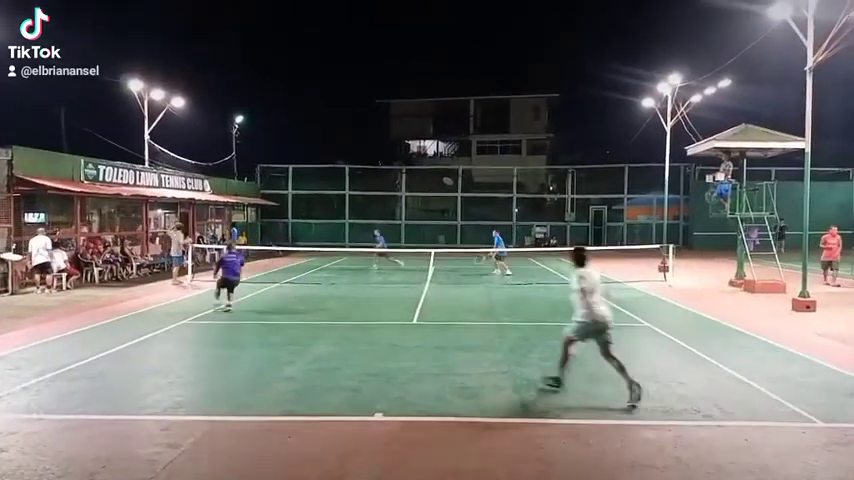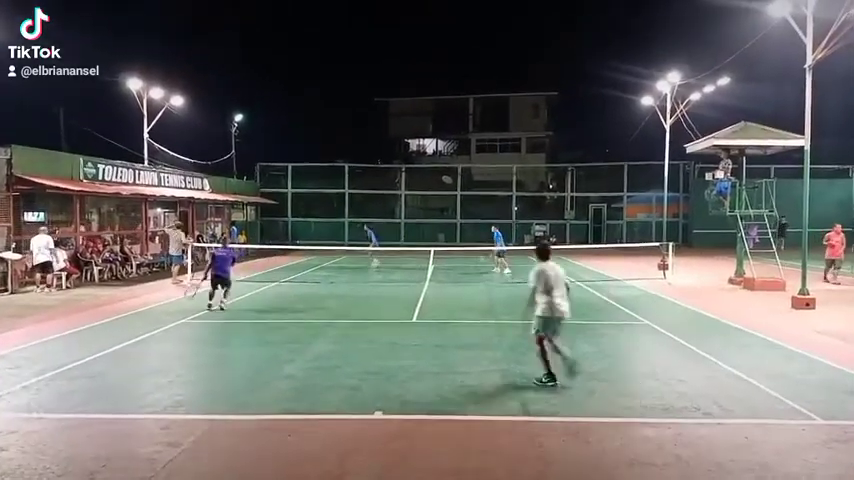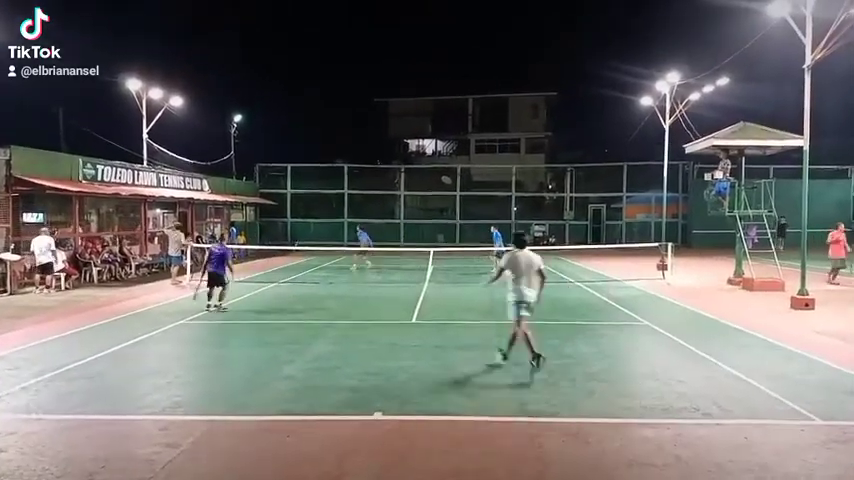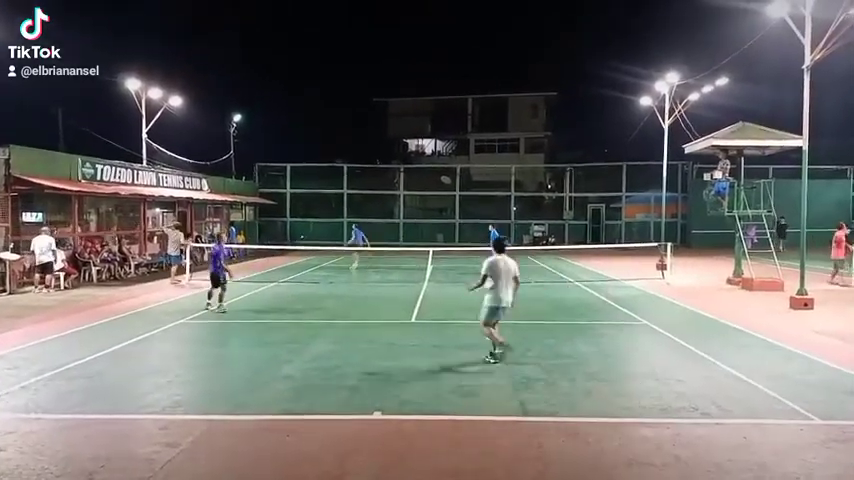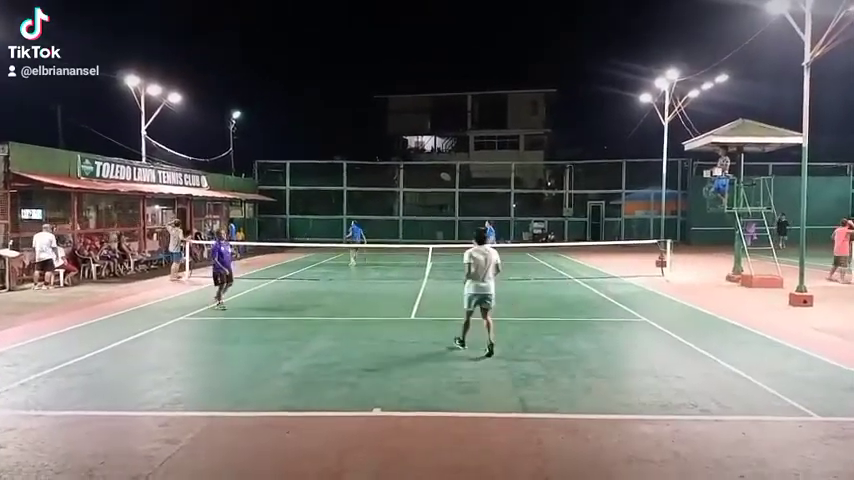
dt=0.2s
person 1, frame 1
left shoulder: (578, 275)
right shoulder: (594, 274)
left elbow: (583, 295)
left wrist: (590, 311)
left hip: (589, 319)
right hip: (604, 318)
left knee: (566, 342)
right knee: (607, 354)
person 1, frame 2
left shoulder: (538, 271)
right shoulder: (559, 269)
left elbow: (534, 294)
right elbow: (567, 289)
left wrist: (528, 309)
left hip: (547, 310)
right hip: (563, 309)
left knee: (539, 340)
right knee: (550, 340)
right ankle: (567, 359)
person 1, frame 3
left shoulder: (510, 256)
right shoulder: (536, 257)
left elbow: (498, 275)
right elbow: (543, 277)
left wrist: (490, 280)
right wrist: (539, 293)
left hip: (517, 296)
right hip: (530, 296)
left knee: (521, 327)
right knee: (517, 325)
left ankle: (536, 355)
person 1, frame 4
left shoulder: (490, 261)
right shoulder: (512, 262)
left elbow: (482, 282)
right elbow: (517, 283)
left wrist: (473, 287)
right wrist: (512, 297)
left hip: (493, 299)
right hip: (506, 300)
left knee: (485, 326)
right knee: (493, 325)
left ankle: (502, 344)
right ankle: (494, 353)
person 1, frame 5
left shoulder: (470, 252)
right shoulder: (493, 252)
left elbow: (468, 272)
right elbow: (498, 270)
left wrist: (466, 279)
left hip: (473, 288)
right hip: (489, 289)
left knee: (468, 315)
right knee: (487, 317)
left ankle: (462, 340)
right ankle: (491, 342)
